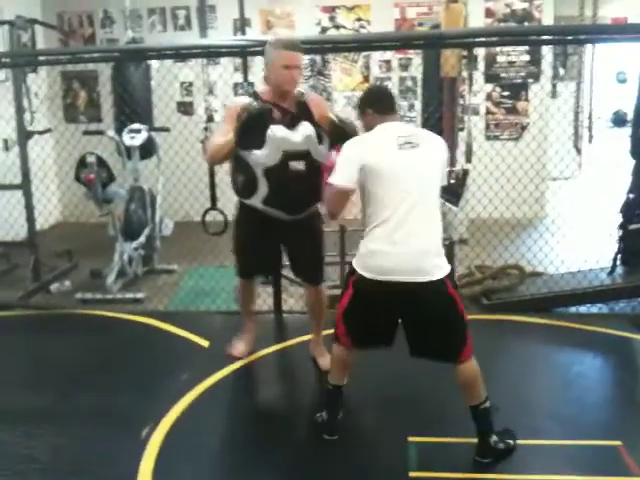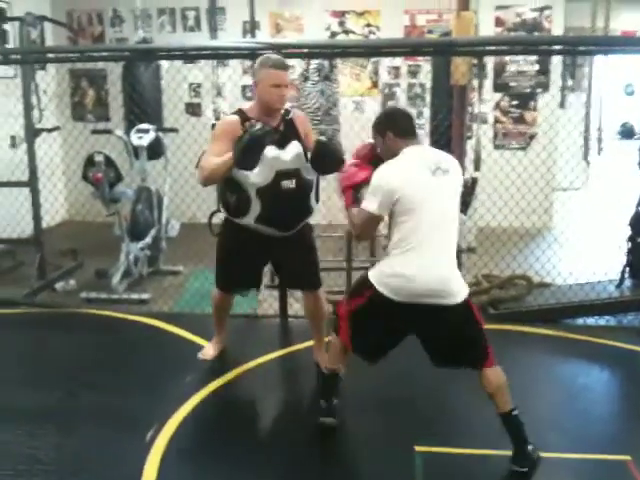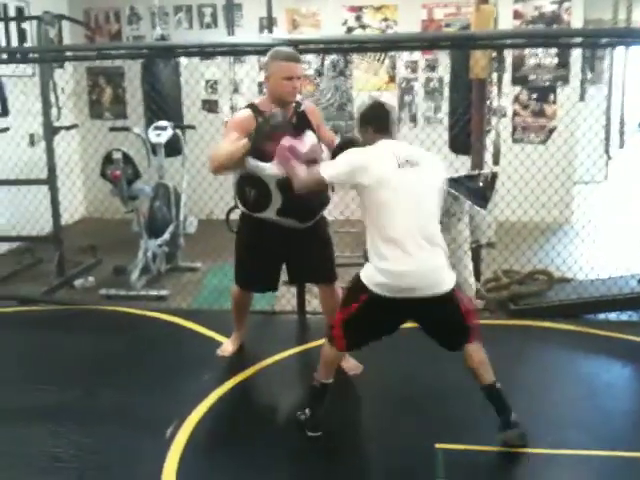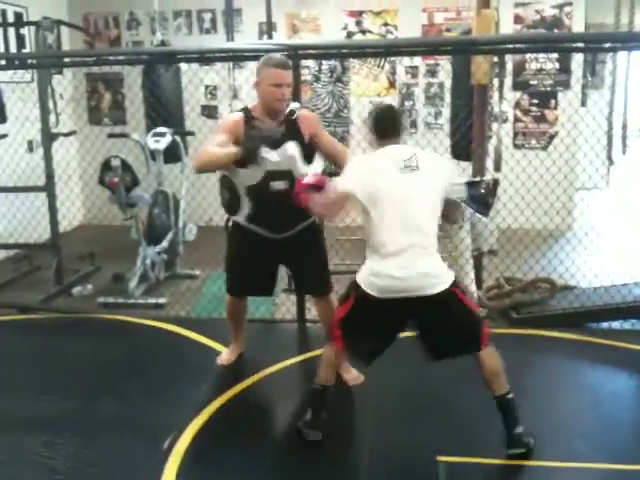
dt=0.3s
person 1, frame 1
left shoulder: (359, 146)
right shoulder: (436, 144)
left elbow: (332, 209)
left wrist: (333, 175)
left hip: (376, 266)
right hip: (427, 267)
left knee: (345, 337)
right knee: (461, 351)
left ankle: (330, 414)
right ankle: (488, 437)
person 1, frame 2
left shoulder: (388, 173)
right shoulder: (452, 165)
left elbow: (361, 232)
left wrist: (350, 193)
left hip: (395, 283)
right hip: (446, 287)
left knee: (345, 320)
right knee: (484, 360)
left ankle: (327, 401)
right ankle: (522, 449)
person 1, frame 3
left shoulder: (362, 159)
right shoulder: (431, 162)
left elbow: (304, 183)
left wrist: (287, 159)
left hip: (385, 280)
right hip: (437, 279)
left knee: (339, 335)
right knee: (468, 339)
left ankle: (314, 413)
right ankle: (507, 419)
person 1, frame 4
left shoulder: (364, 166)
right shoulder: (437, 163)
left elbow: (324, 209)
right elbow: (449, 209)
left wrist: (305, 190)
left hip: (379, 283)
right hip: (432, 281)
left knee: (339, 338)
right knee: (480, 340)
left ankle: (315, 417)
right ankle: (513, 431)
person 2, frame 1
left shoulder: (314, 104)
right shoulder: (244, 107)
left elbow: (343, 138)
right elbow: (212, 155)
left wrist: (347, 137)
right wrist: (238, 135)
left hip: (304, 213)
right hip: (259, 212)
left knee: (314, 282)
right knee: (248, 276)
left ankle: (317, 344)
right ankle: (248, 330)
person 2, frame 2
left shoulder: (298, 120)
right shoulder: (232, 126)
left elbow: (317, 156)
right elbow: (205, 175)
left wrist: (328, 157)
right wrist: (237, 156)
right hip: (245, 227)
left knee: (312, 289)
right knee: (226, 287)
left ankle: (321, 351)
right ankle: (219, 338)
person 2, frame 3
left shoulder: (309, 112)
right shoulder: (246, 119)
left elbow: (330, 143)
right elbow: (217, 163)
right wrist: (253, 140)
right hip: (262, 222)
left knee: (327, 282)
right knee: (245, 284)
right ankle: (238, 334)
person 2, frame 4
left shoulder: (305, 119)
right shoulder: (237, 123)
left elbow: (337, 151)
right elbow: (203, 160)
left wrist: (349, 163)
right wrist: (240, 151)
left hip: (300, 229)
right hip: (252, 230)
left knee: (322, 293)
right knee: (237, 292)
left ankle: (339, 358)
right ankle: (237, 343)
